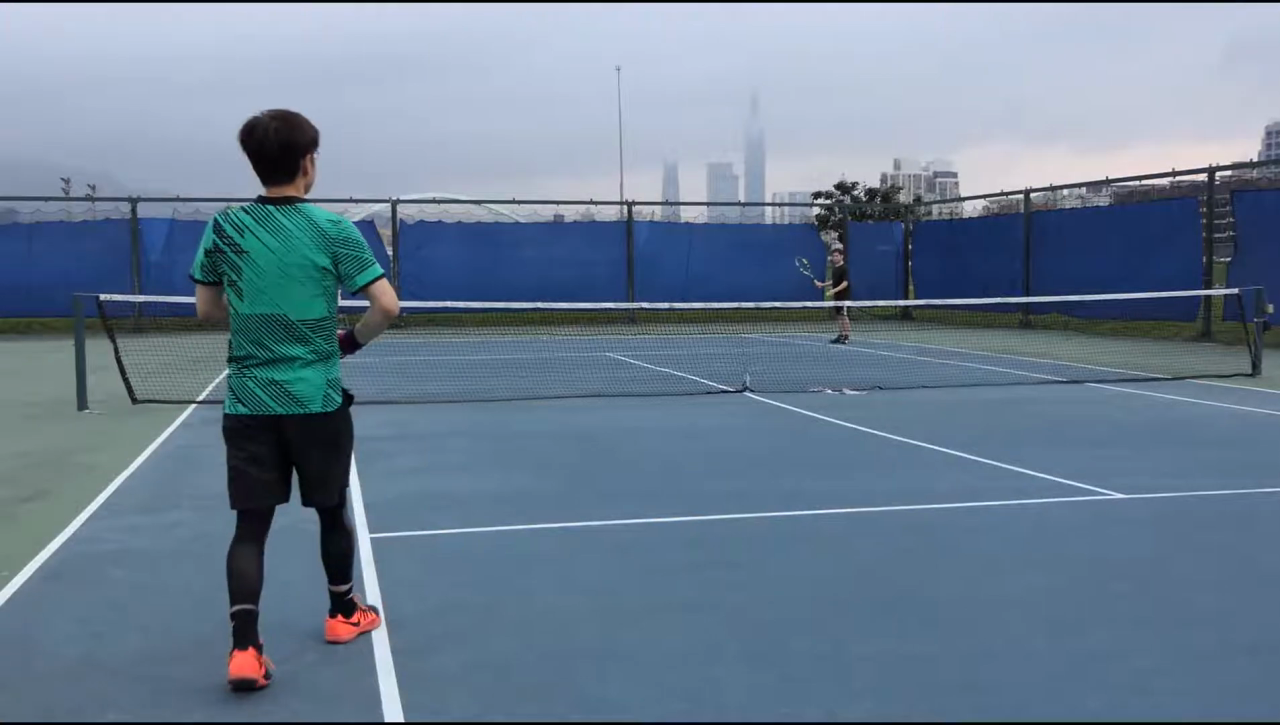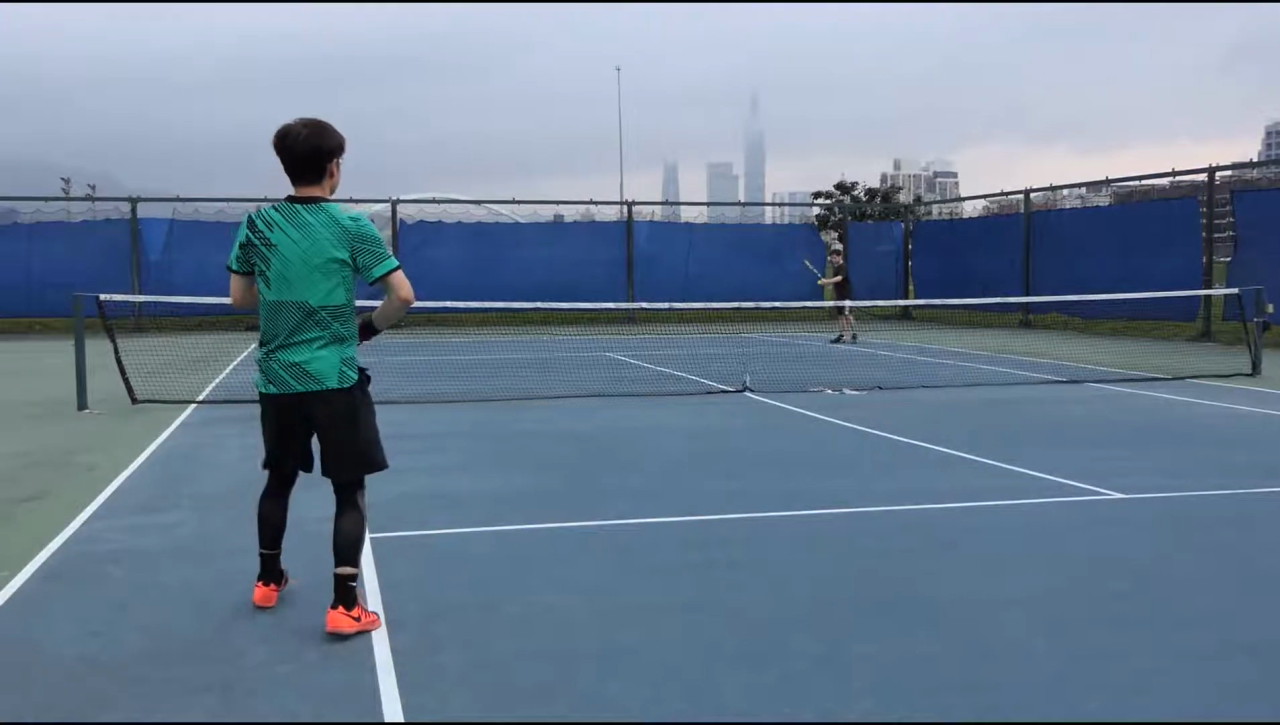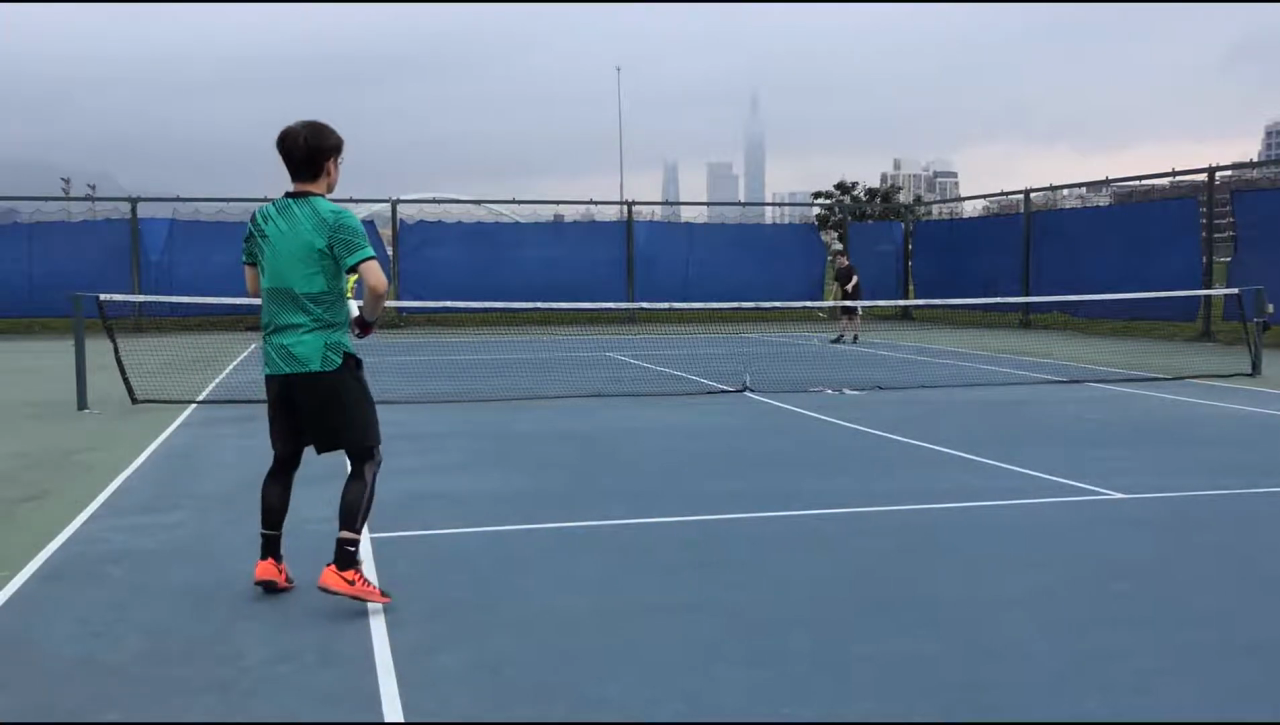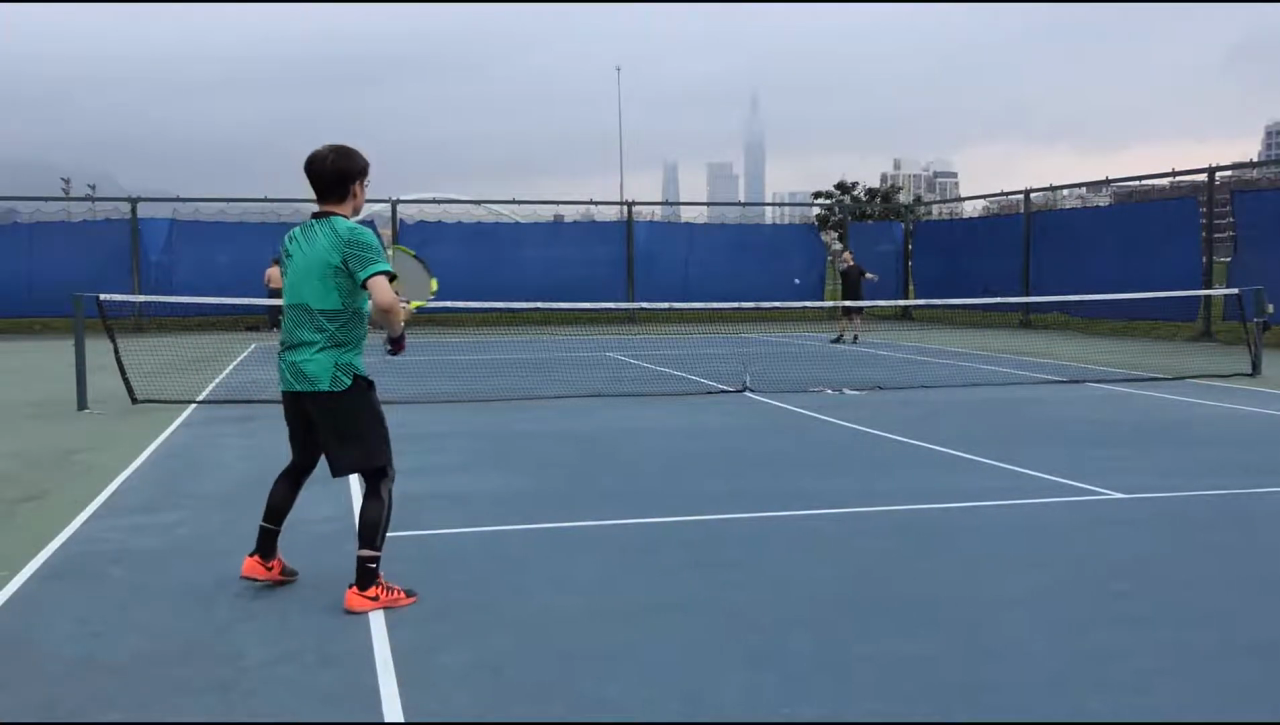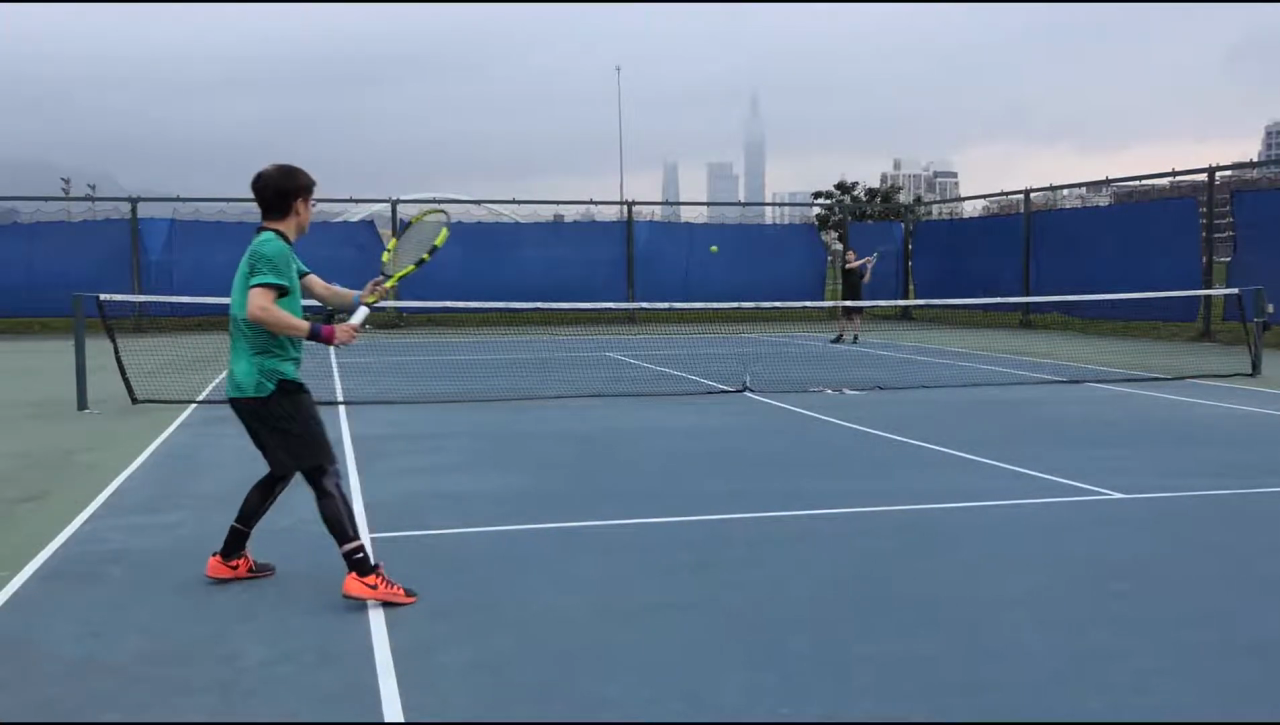
dt=0.4s
person 1, frame 1
left shoulder: (224, 228)
right shoulder: (333, 230)
left elbow: (207, 309)
right elbow: (387, 306)
right wrist: (353, 338)
left hip: (249, 401)
right hip: (318, 398)
left knee: (251, 524)
right knee: (331, 509)
left ankle: (246, 648)
right ankle: (344, 613)
person 1, frame 2
left shoulder: (257, 224)
right shoulder: (352, 227)
left elbow: (240, 297)
right elbow: (404, 295)
right wrist: (369, 326)
left hip: (277, 379)
right hip: (336, 379)
left knee: (280, 479)
right knee: (349, 490)
left ankle: (268, 579)
right ankle: (345, 605)
person 1, frame 3
left shoulder: (262, 219)
right shoulder: (337, 219)
left elbow: (255, 286)
right elbow: (377, 286)
right wrist: (366, 320)
left hip: (278, 361)
right hip: (327, 360)
left knee: (285, 459)
right knee: (366, 458)
left ankle: (270, 560)
right ankle: (343, 566)
person 1, frame 4
left shoulder: (293, 239)
right shoulder: (355, 236)
right elbow: (385, 300)
left wrist: (357, 315)
right wrist: (396, 334)
left hip: (294, 377)
right hip: (339, 378)
left knee: (300, 464)
right knee: (379, 475)
left ankle: (263, 557)
right ankle: (367, 586)
person 1, frame 5
left shoulder: (272, 250)
right shoulder: (269, 250)
left elbow: (323, 291)
right elbow: (258, 310)
left wrist: (363, 296)
right wrist: (320, 333)
left hip: (249, 385)
right hip: (270, 383)
left knee: (284, 468)
right knee: (324, 473)
left ankle: (230, 557)
right ankle: (363, 574)
